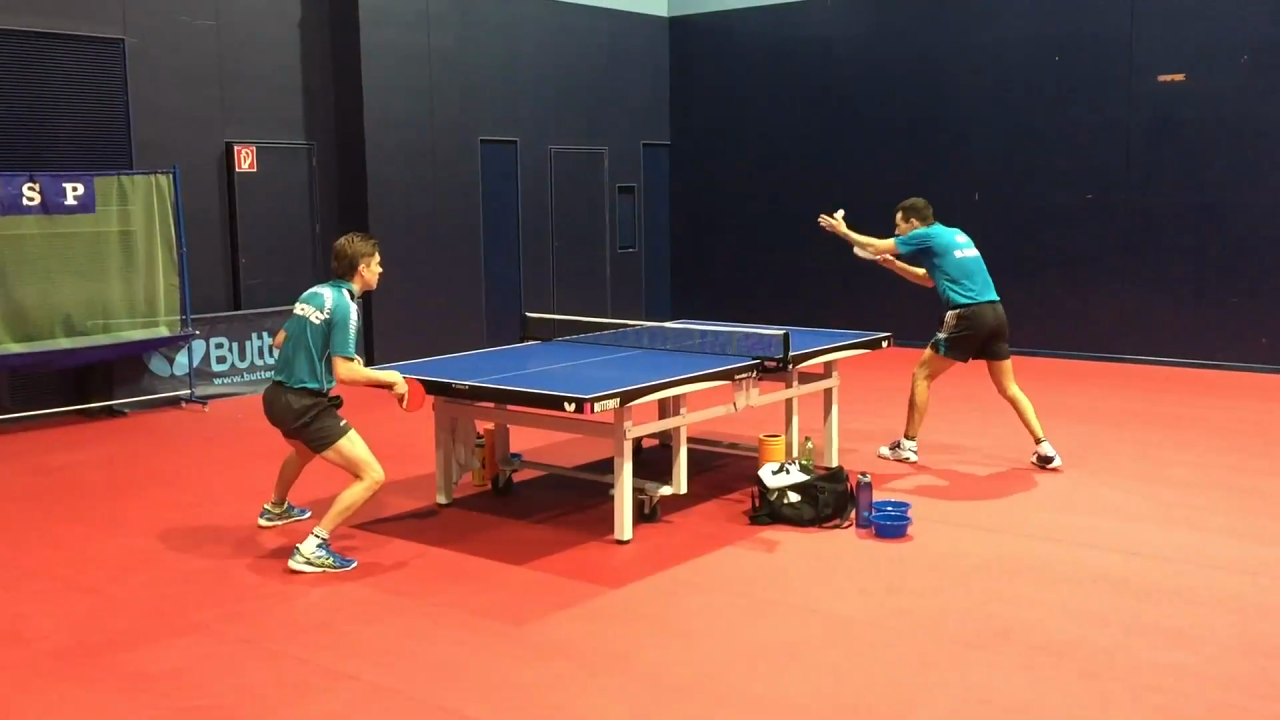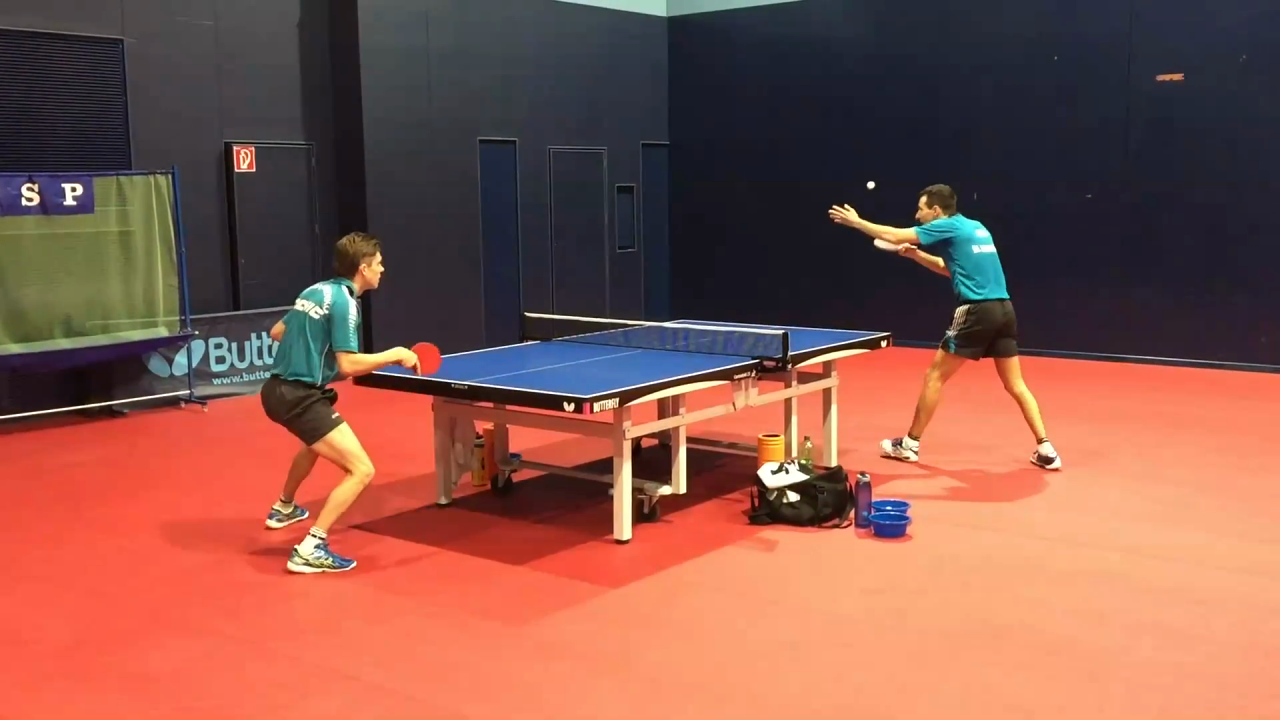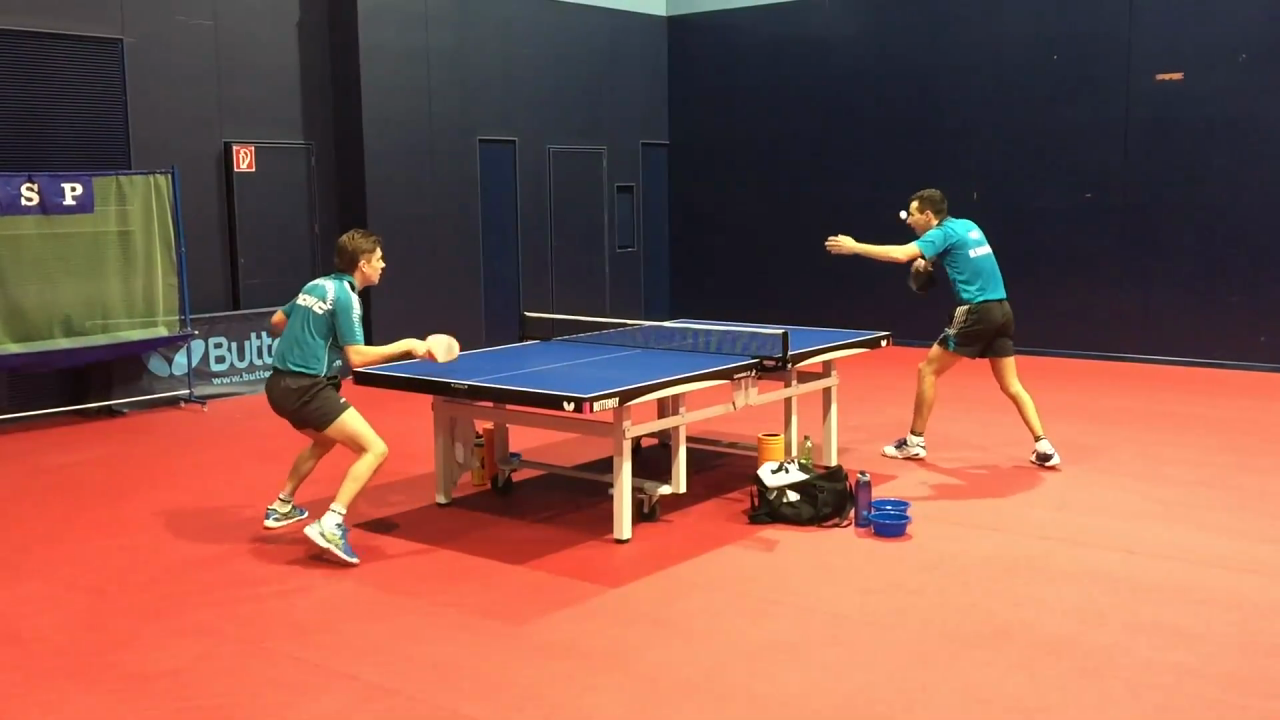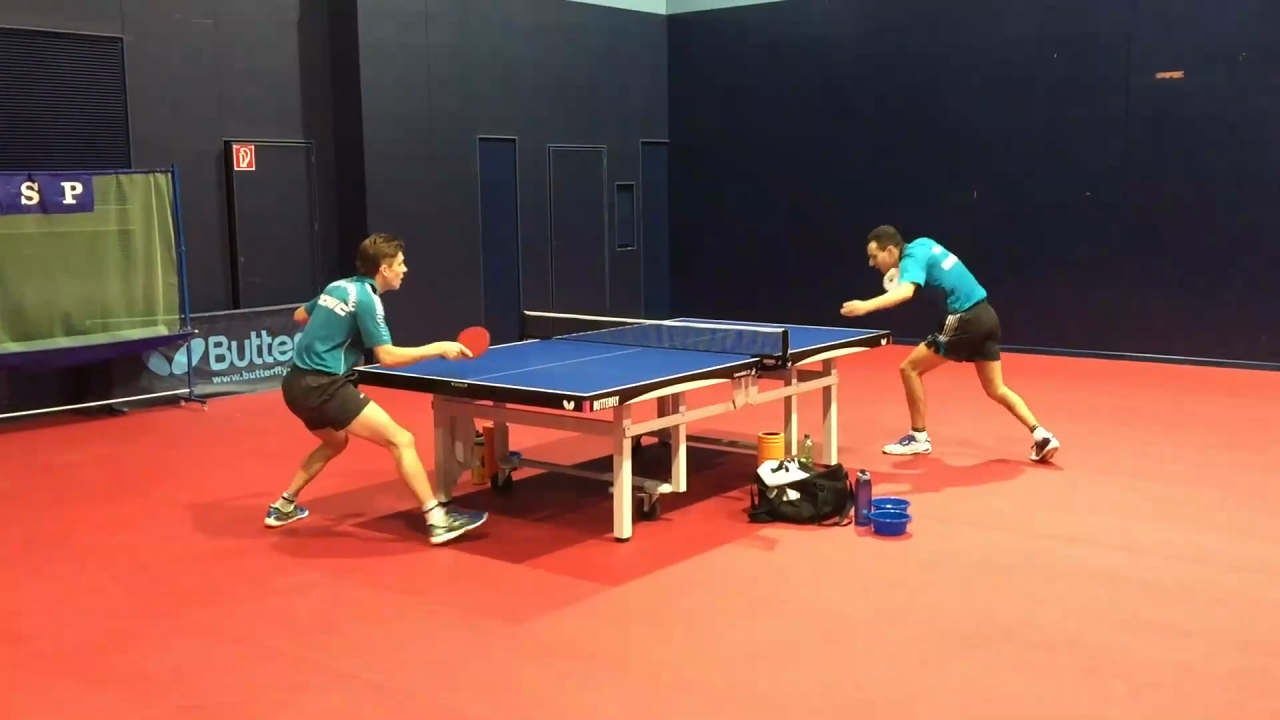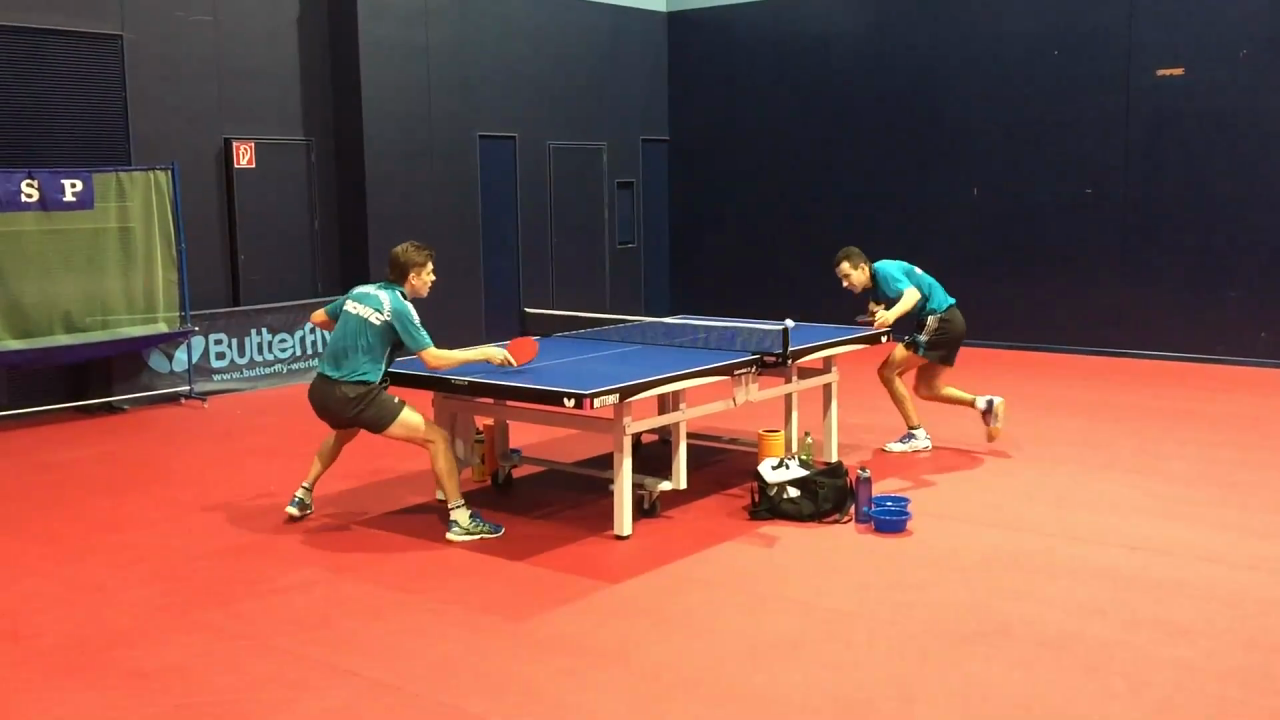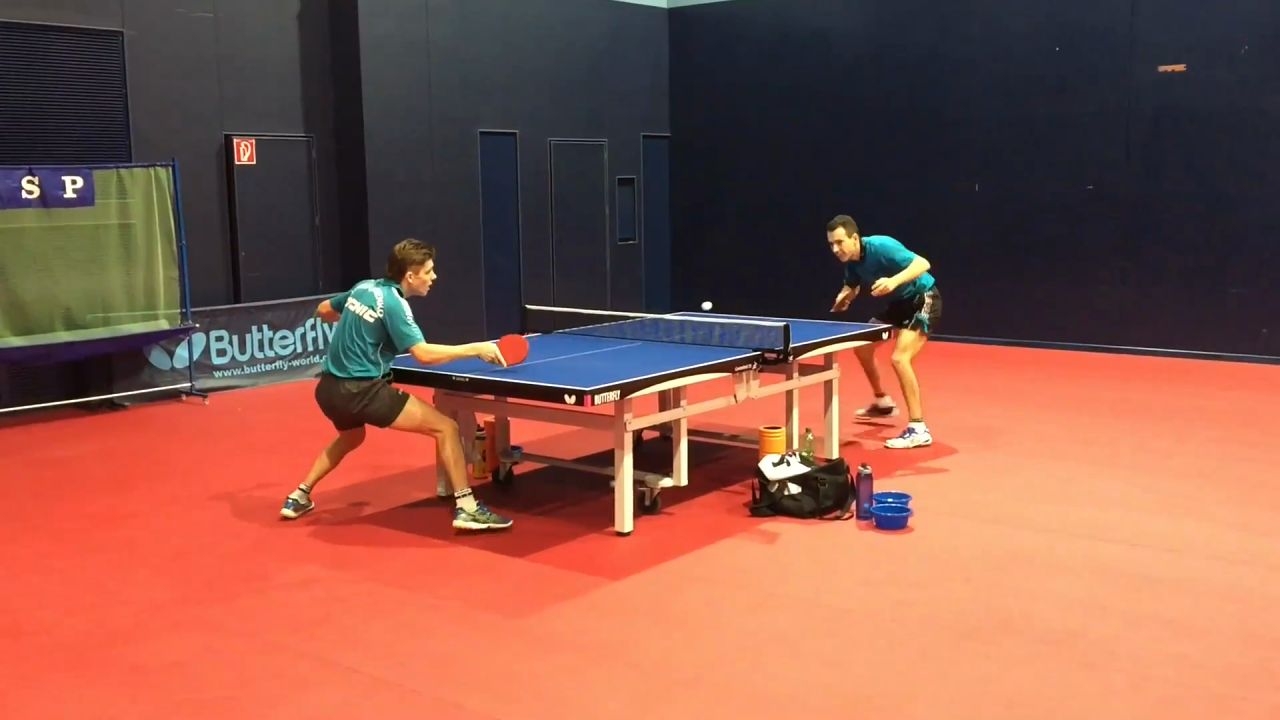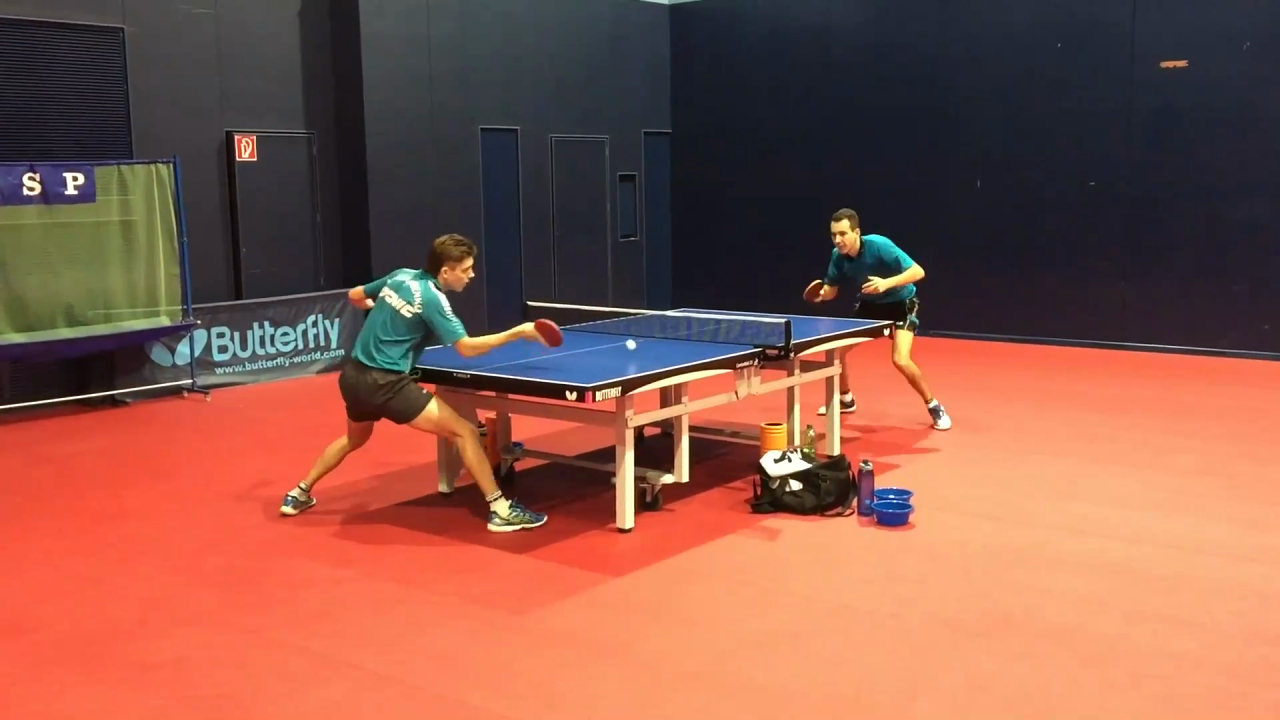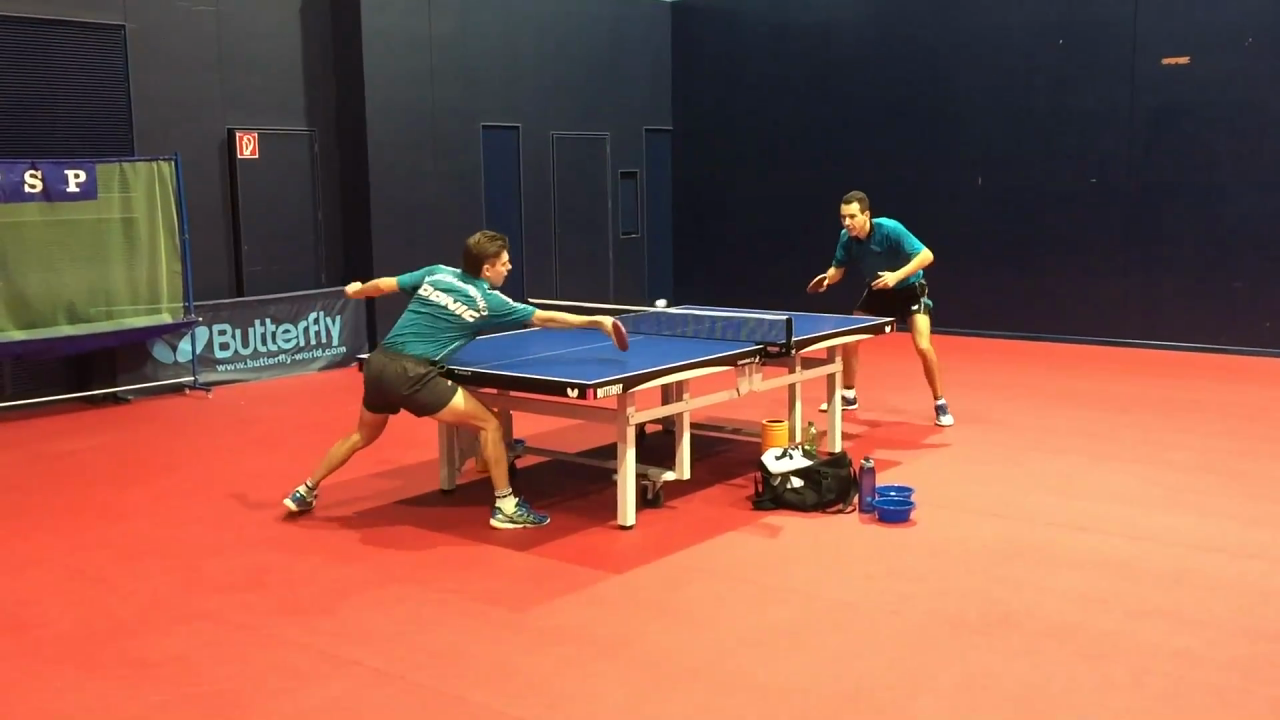
dt=0.2s
person 1, frame 1
left shoulder: (313, 294)
right shoulder: (344, 306)
left elbow: (280, 341)
right elbow: (344, 373)
right wrist: (390, 378)
left hip: (277, 396)
right hip: (306, 405)
left knee: (305, 449)
right knee: (371, 476)
left ankle: (276, 508)
right ankle: (311, 548)
person 1, frame 2
left shoulder: (314, 290)
right shoulder: (343, 302)
left elbow: (277, 333)
right elbow: (349, 365)
right wrist: (396, 354)
left hip: (276, 390)
right hip: (300, 397)
left knee: (315, 443)
right knee: (361, 470)
left ankle: (283, 508)
right ankle: (311, 548)
person 1, frame 3
left shoulder: (315, 285)
right shoulder: (345, 297)
left elbow: (276, 322)
right elbow: (357, 358)
right wrist: (407, 346)
left hip: (280, 383)
right hip: (305, 387)
left knee: (324, 441)
right knee: (375, 450)
left ankle: (281, 506)
right ankle: (330, 524)
person 1, frame 4
left shoulder: (337, 287)
right shoulder: (367, 299)
left elbow: (300, 316)
right elbow: (388, 357)
right wrist: (438, 348)
left hip: (296, 383)
right hip: (324, 386)
left knee: (335, 442)
right knee: (401, 441)
left ankle: (284, 505)
right ankle: (437, 520)
person 1, frame 5
left shoulder: (360, 292)
right shoulder: (399, 307)
left elbow: (317, 318)
right elbow: (434, 359)
right wrist: (484, 353)
left hip: (322, 390)
right hip: (357, 395)
left knee: (345, 433)
right knee: (436, 438)
left ankle: (303, 496)
right ankle: (461, 519)
person 1, frame 6
left shoulder: (363, 287)
right shoulder: (394, 304)
left elbow: (324, 309)
right elbow: (424, 354)
right wrist: (476, 349)
left hip: (329, 389)
right hip: (362, 391)
left knee: (350, 438)
right knee: (446, 428)
left ankle: (298, 497)
right ankle: (466, 507)
person 1, frame 7
left shoulder: (400, 276)
right shoulder: (432, 300)
left elbow: (355, 295)
right elbow: (466, 348)
left wrist: (372, 307)
right wrist: (517, 332)
left hip: (352, 376)
right hip: (386, 383)
left knee: (355, 437)
right knee: (465, 431)
left ankle: (299, 494)
right ankle: (500, 509)
person 1, frame 8
left shoulder: (436, 273)
right shoulder: (488, 302)
left elbow: (383, 285)
right elbow: (544, 318)
left wrist: (357, 290)
right wrist: (597, 322)
left hip: (380, 364)
right hip: (413, 374)
left knee: (363, 435)
right knee: (488, 425)
left ankle: (304, 492)
right ankle: (506, 506)
person 2, frame 1
left shoulder: (927, 236)
right shoulder: (955, 234)
left elbow: (878, 247)
left wrist: (843, 231)
right wrist: (897, 264)
left hip: (967, 315)
right hip: (995, 312)
left knee: (922, 374)
right knee: (1008, 388)
left ankle: (907, 446)
right ankle: (1044, 449)
person 2, frame 2
left shoulder: (948, 226)
right shoulder: (975, 227)
left elbow: (896, 236)
left wrist: (857, 222)
right wrist: (917, 254)
left hip: (976, 311)
right hip: (1004, 310)
left knee: (935, 376)
right knee: (1015, 385)
left ankle: (910, 444)
right ankle: (1045, 450)
person 2, frame 3
left shoulder: (943, 233)
right shoulder: (968, 226)
left elbow: (901, 254)
left wrist: (856, 248)
right wrist: (928, 260)
left hip: (976, 312)
right hip: (1001, 310)
left knee: (928, 370)
right knee: (1011, 385)
left ankle: (914, 442)
right ankle: (1043, 447)
person 2, frame 4
left shoulder: (914, 256)
right shoulder: (921, 245)
left elbow: (905, 292)
left wrist: (866, 306)
right wrist: (897, 271)
left hip: (966, 320)
right hip: (986, 316)
left knee: (909, 368)
right knee: (996, 389)
left ankle: (919, 437)
right ankle: (1041, 436)
person 2, frame 5
left shoulder: (886, 271)
right shoulder: (876, 274)
left elbow: (913, 294)
right elbow: (881, 302)
left wrist: (891, 315)
right wrist: (877, 308)
left hip: (940, 322)
right hip: (950, 322)
left knee: (888, 372)
right knee: (926, 389)
left ankle: (917, 434)
right ankle: (984, 404)
person 2, frame 6
left shoulder: (880, 246)
right shoulder: (851, 259)
left elbow: (922, 264)
right elbow: (851, 287)
left wrist: (894, 280)
right wrist: (845, 296)
left hip: (923, 300)
right hip: (901, 303)
left knee: (898, 358)
right knee: (862, 348)
left ankle: (917, 428)
right ankle: (883, 403)
person 2, frame 7
left shoulder: (880, 246)
right shoulder: (839, 255)
left elbow: (918, 272)
right elbow: (831, 289)
left wrist: (886, 283)
right wrist: (821, 294)
left hip: (901, 304)
right hip: (871, 305)
left knee: (901, 360)
left ankle: (933, 406)
right ankle: (845, 399)
person 2, frame 8
left shoulder: (890, 229)
right shoulder: (847, 238)
left elbow: (927, 255)
right elbow: (837, 270)
left wrist: (896, 275)
right wrist: (826, 280)
left hip: (909, 289)
right hip: (877, 292)
left knee: (922, 346)
right knee: (849, 341)
left ankle: (939, 404)
right ankle: (848, 395)
